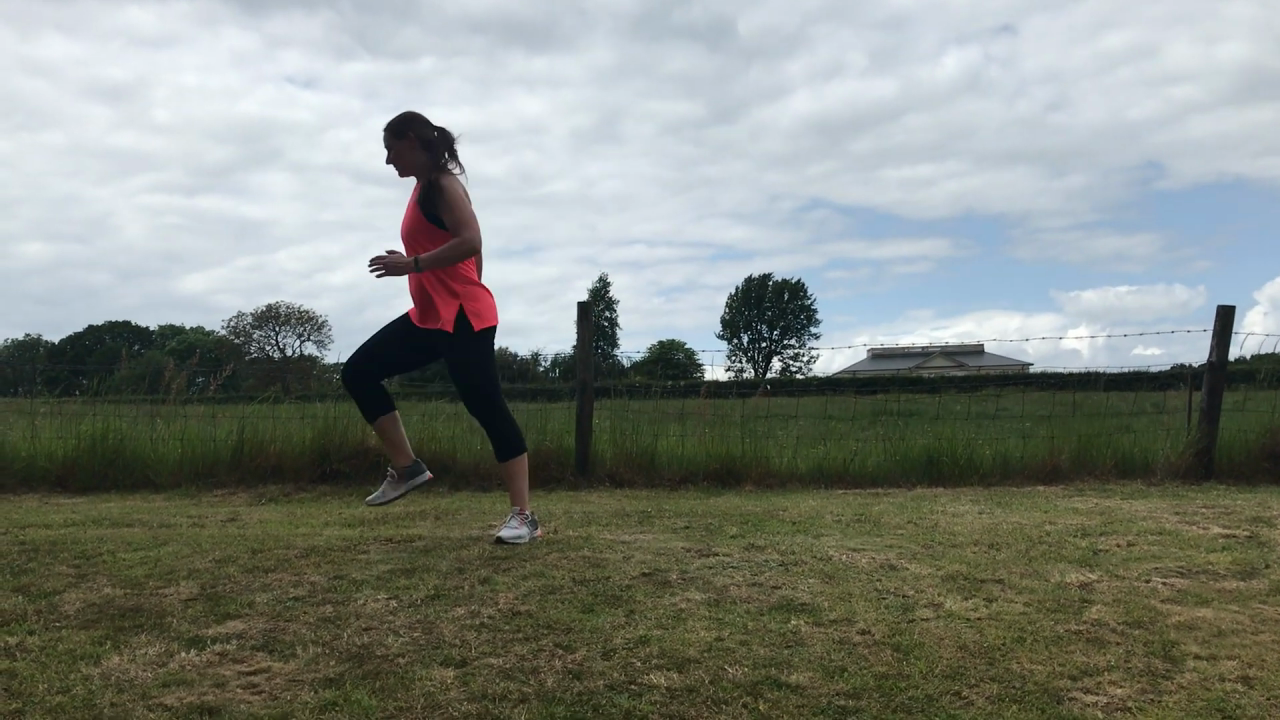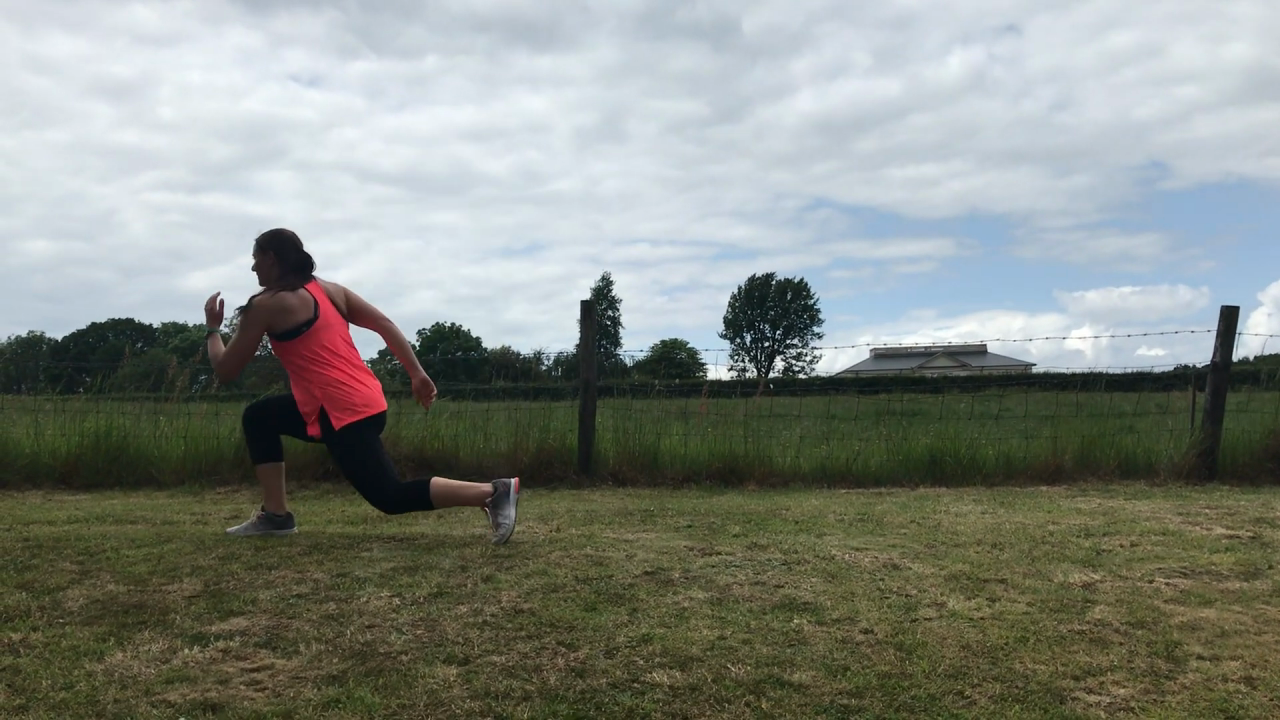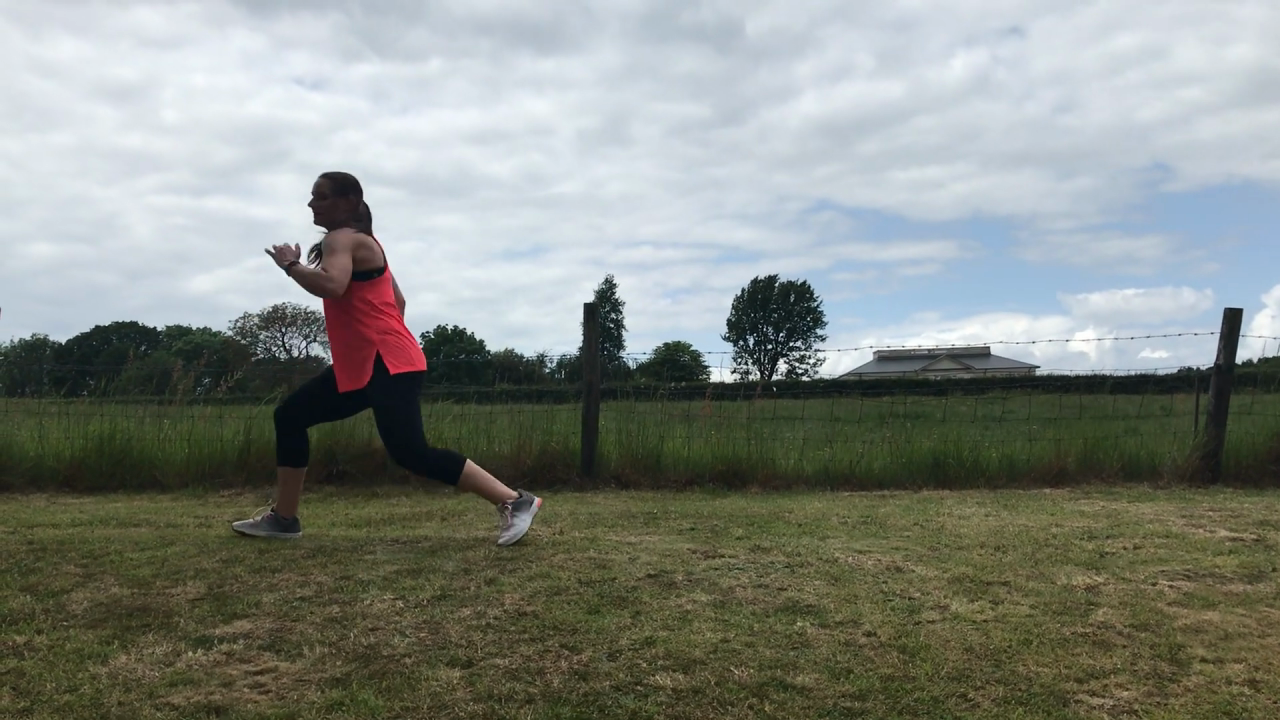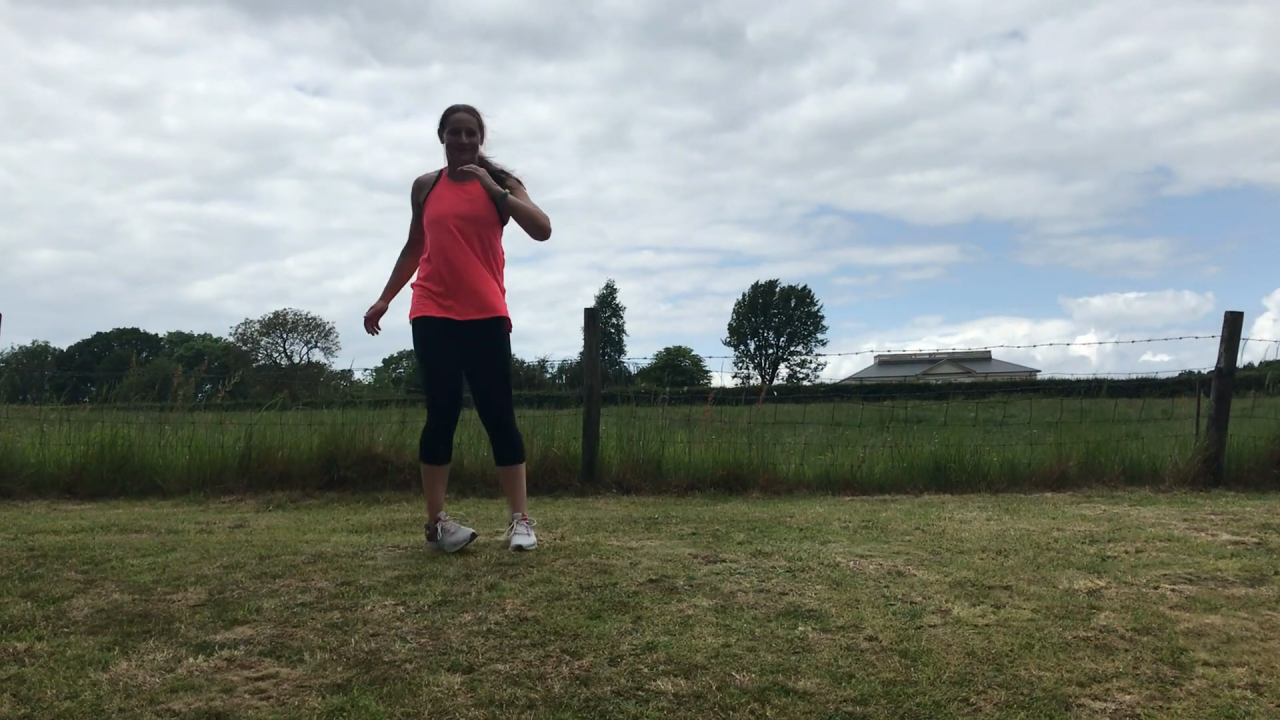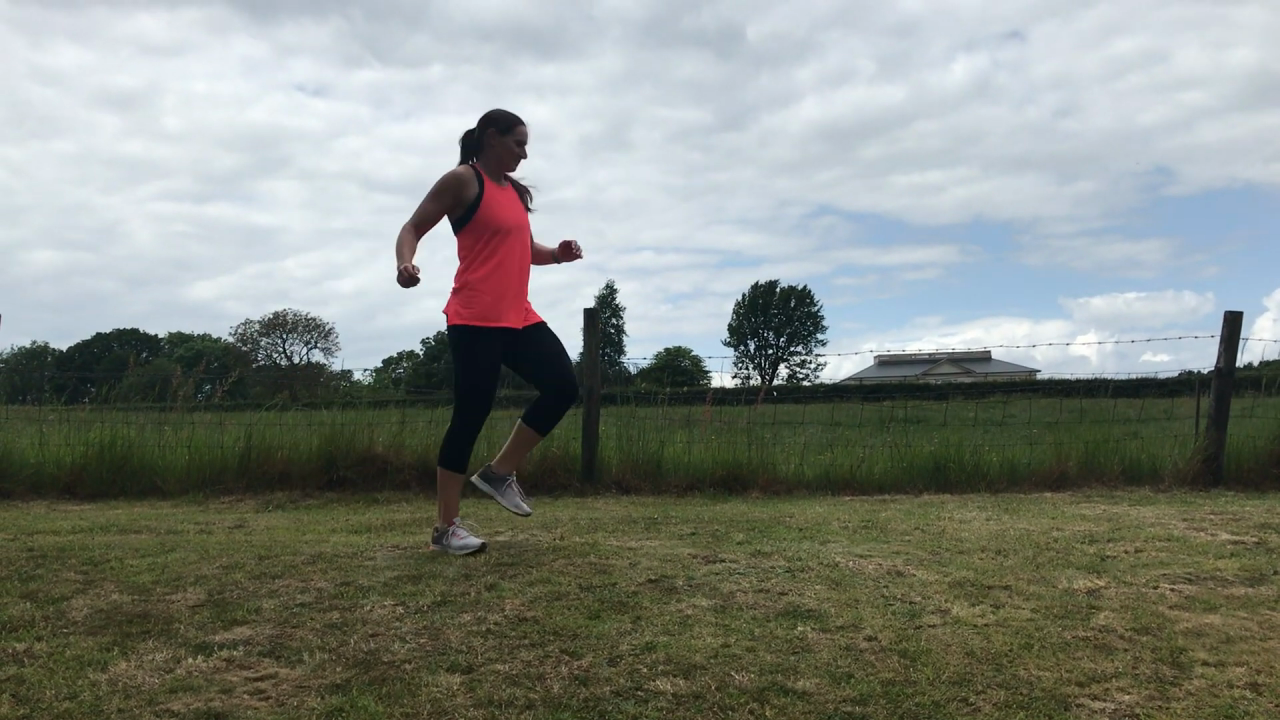
dt=0.5s
person 1, frame 1
left shoulder: (443, 185)
right shoulder: (423, 186)
left elbow: (469, 240)
left wrist: (413, 265)
left hip: (464, 316)
right hip: (427, 315)
left knee: (487, 409)
right knee: (357, 372)
left ankle: (523, 515)
right ankle: (406, 467)
person 1, frame 2
left shoulder: (266, 306)
right shoulder: (329, 290)
left elbow: (226, 370)
right elbow: (386, 325)
left wrist: (213, 329)
right wrist: (416, 374)
left hip: (342, 411)
right hip: (349, 402)
left knee: (389, 496)
right knee: (257, 418)
left ankle: (494, 493)
right ankle: (275, 514)
person 1, frame 3
left shoulder: (340, 239)
right shoulder: (360, 242)
left elbow: (331, 286)
right elbow: (397, 299)
left wrist: (292, 264)
left hip: (388, 364)
right hip: (360, 366)
left knee: (411, 452)
right knee: (289, 415)
left ankle: (515, 502)
right ankle: (283, 516)
person 1, frame 4
left shoulder: (499, 181)
right shoulder: (426, 186)
left elbow: (542, 229)
right elbow: (415, 247)
left wrist: (495, 190)
right wrist: (382, 300)
left hip: (486, 312)
right hip: (433, 313)
left knee: (498, 413)
right knee: (443, 410)
left ankle: (520, 519)
right ankle: (437, 519)
person 1, frame 5
left shoulder: (516, 191)
right shoulder: (462, 181)
right elbow: (413, 228)
left wrist: (560, 253)
right wrist: (405, 263)
left hip: (519, 317)
right hip: (475, 318)
left knee: (564, 386)
right knee: (470, 416)
left ankle: (499, 471)
right ankle: (446, 527)
